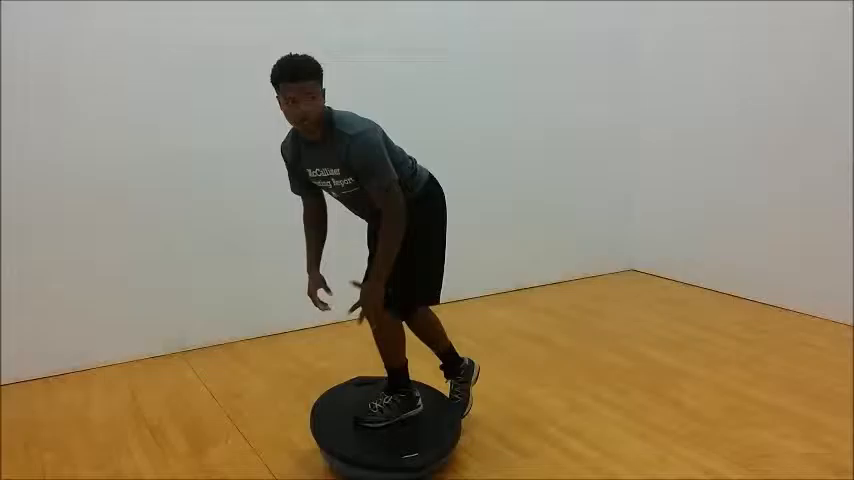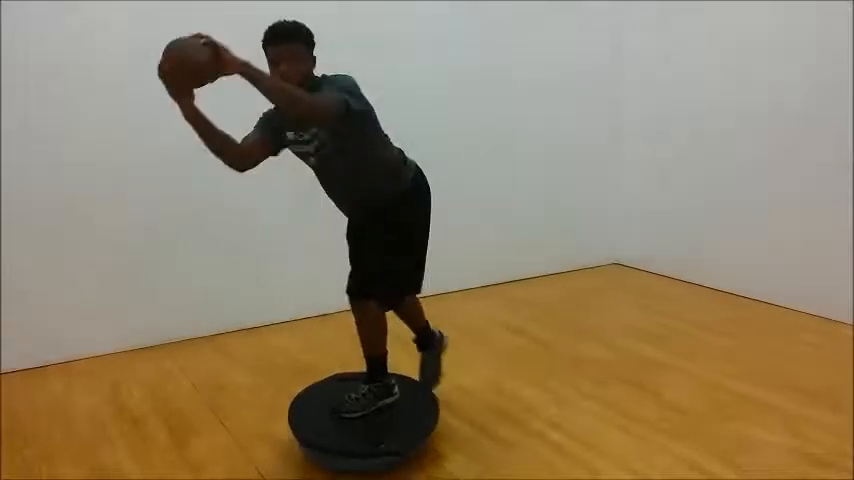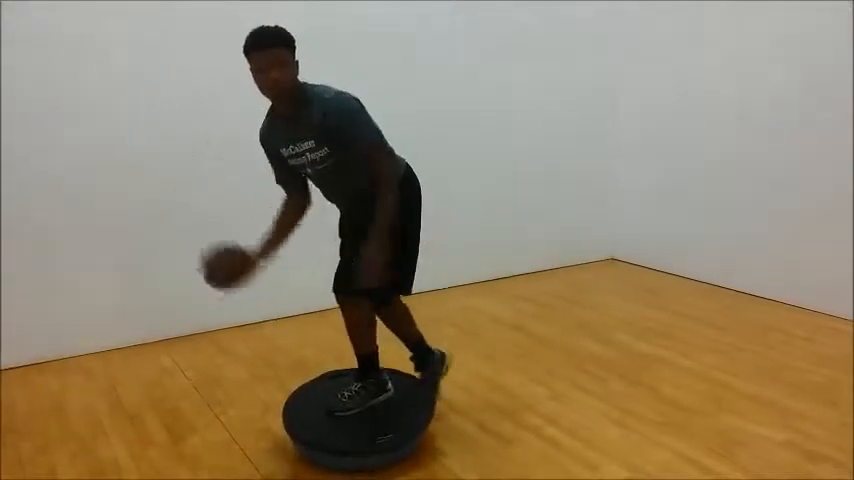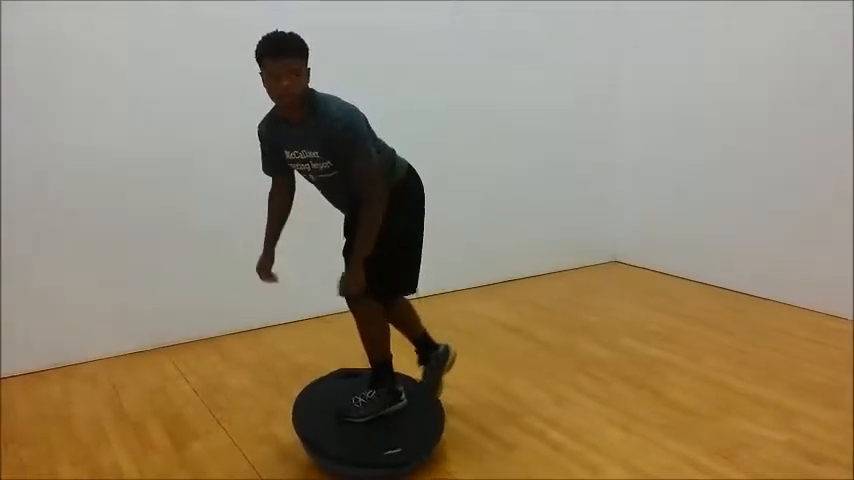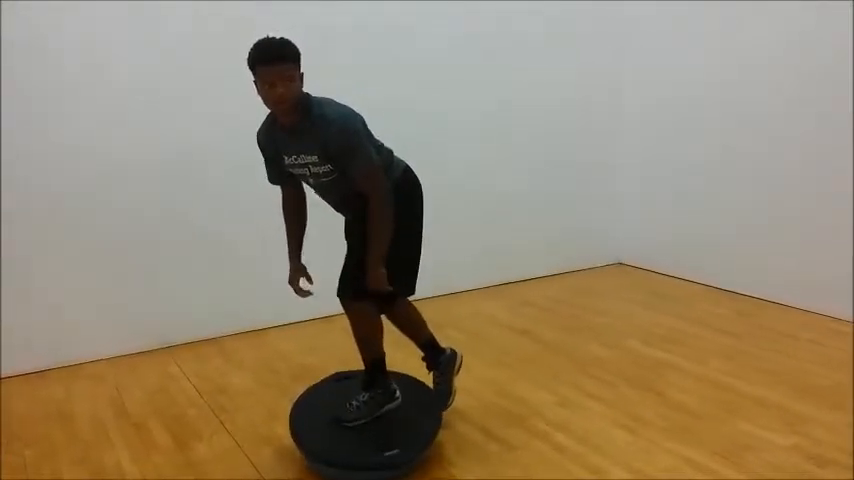
dt=0.5s
person 1, frame 1
left shoulder: (358, 139)
right shoulder: (292, 150)
left elbow: (395, 212)
right elbow: (313, 207)
left wrist: (375, 282)
right wrist: (313, 269)
left hip: (418, 207)
right hip: (383, 216)
left knee: (383, 303)
right knee: (404, 303)
left ankle: (400, 395)
right ankle: (458, 368)
person 1, frame 2
left shoulder: (340, 89)
right shoulder: (279, 119)
left elbow: (312, 112)
right elbow: (241, 159)
left wrist: (242, 67)
right wrist: (189, 110)
left hip: (403, 198)
right hip: (366, 209)
left knee: (365, 293)
right knee: (387, 288)
left ankle: (379, 384)
right ankle: (430, 341)
person 1, frame 3
left shoulder: (337, 107)
right shoulder: (271, 133)
left elbow: (389, 170)
right elbow: (298, 198)
left wrist: (377, 244)
right wrist: (263, 252)
left hip: (394, 197)
right hip: (355, 206)
left knee: (351, 291)
right knee: (374, 292)
left ankle: (372, 382)
right ankle: (427, 359)
person 1, frame 4
left shoulder: (341, 120)
right shoulder: (270, 130)
left elbow: (375, 193)
right elbow: (282, 186)
left wrist: (357, 263)
right wrist: (268, 249)
left hip: (396, 196)
right hip: (359, 206)
left knee: (363, 292)
right knee: (380, 291)
left ankle: (384, 389)
right ankle: (432, 352)
person 1, frame 5
left shoulder: (338, 122)
right shoulder: (268, 137)
left elbow: (380, 194)
right elbow: (292, 194)
left wrist: (375, 262)
right wrist: (295, 259)
left hip: (396, 197)
right hip: (359, 208)
left knee: (356, 292)
right knee: (383, 295)
left ankle: (378, 388)
right ankle: (439, 358)
